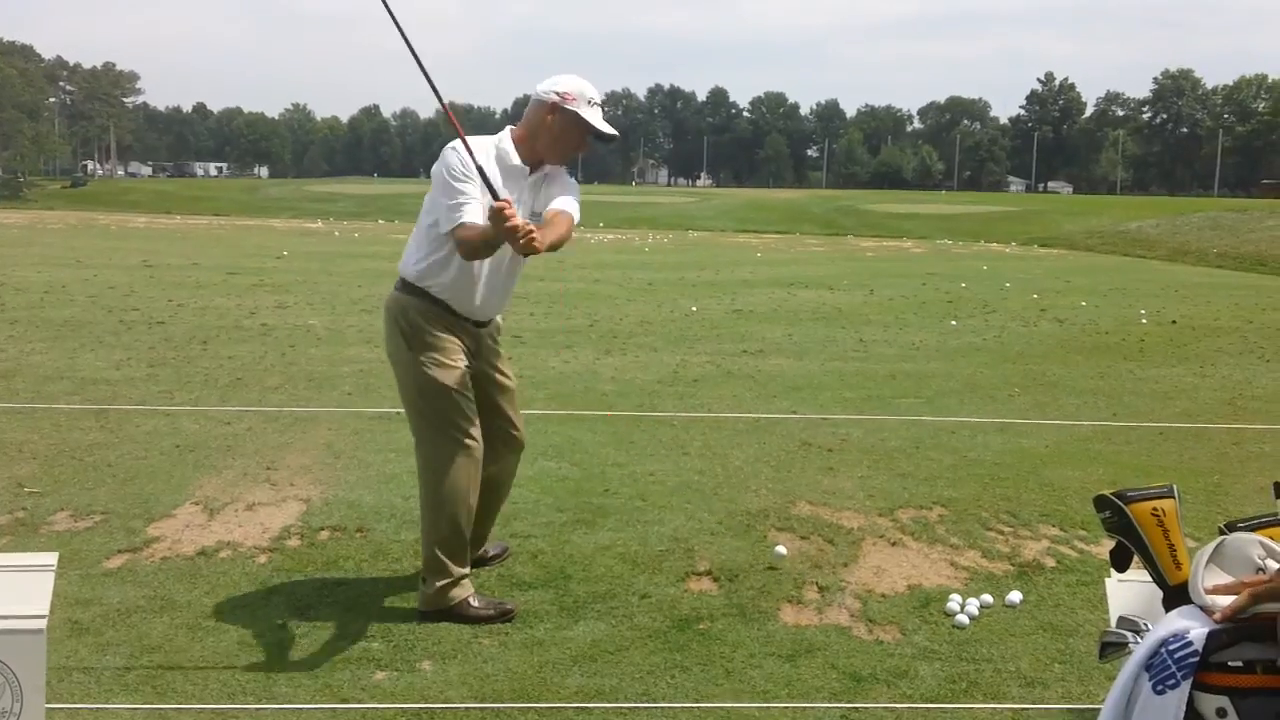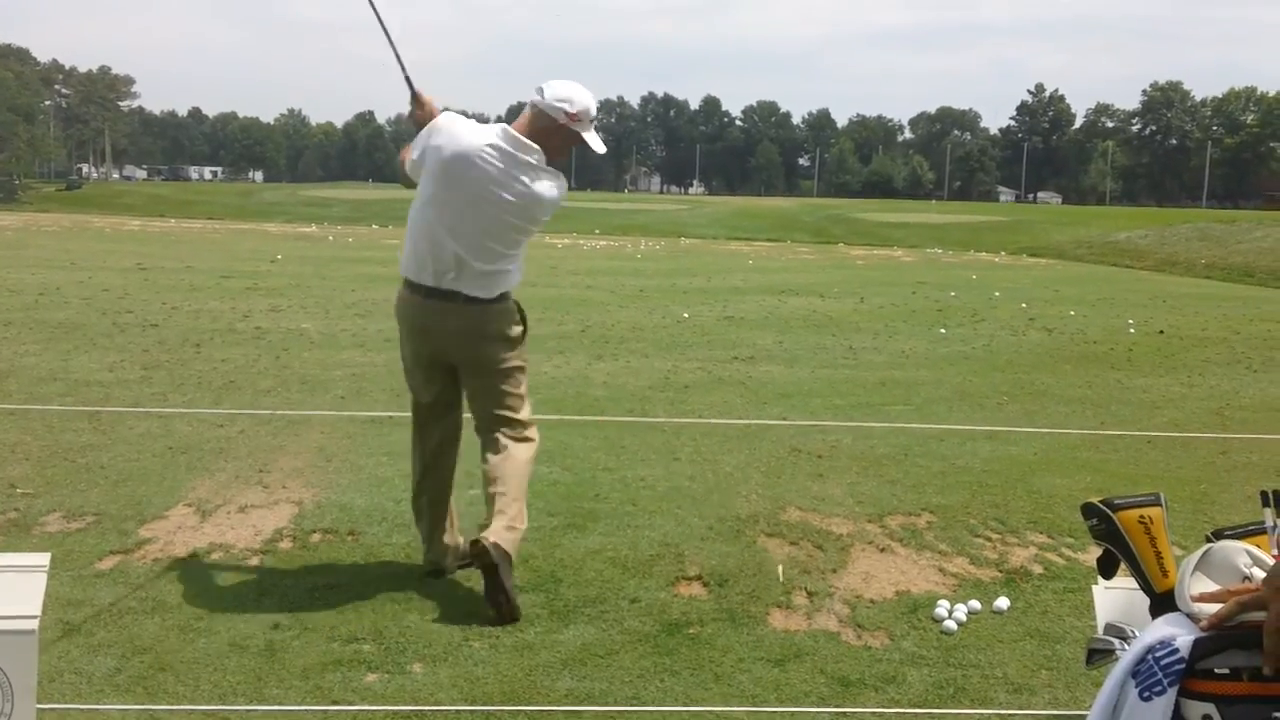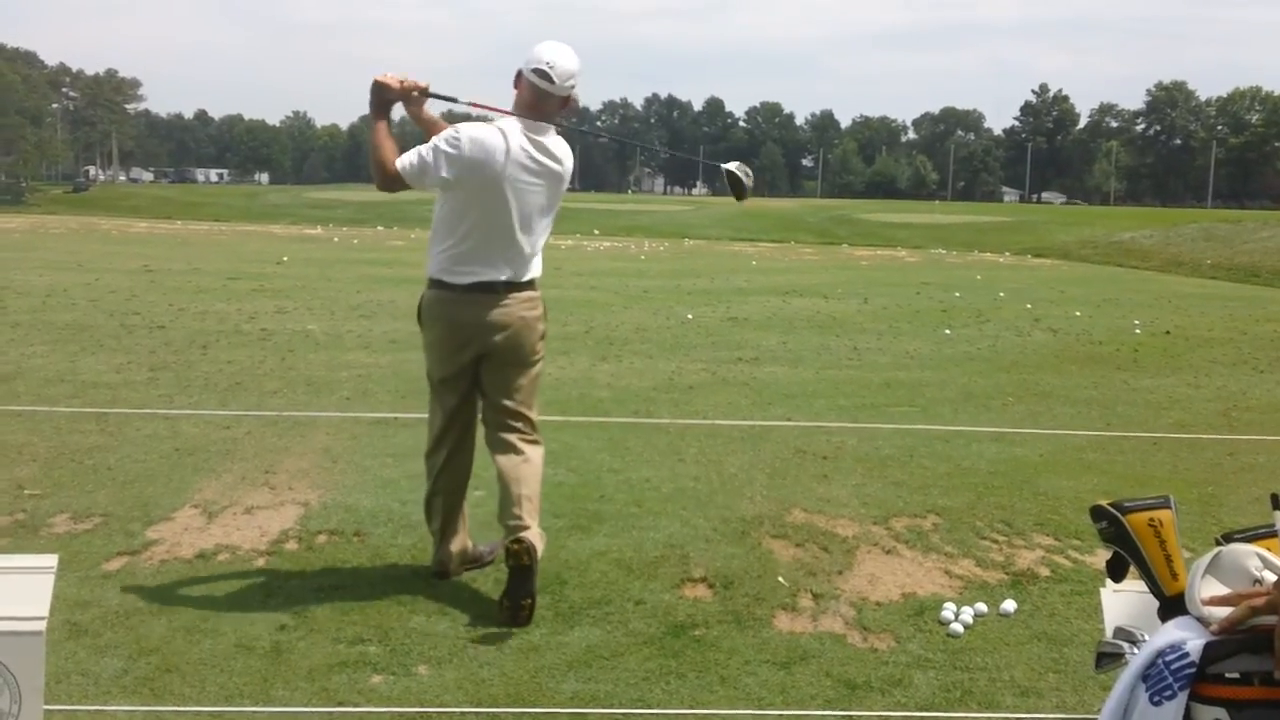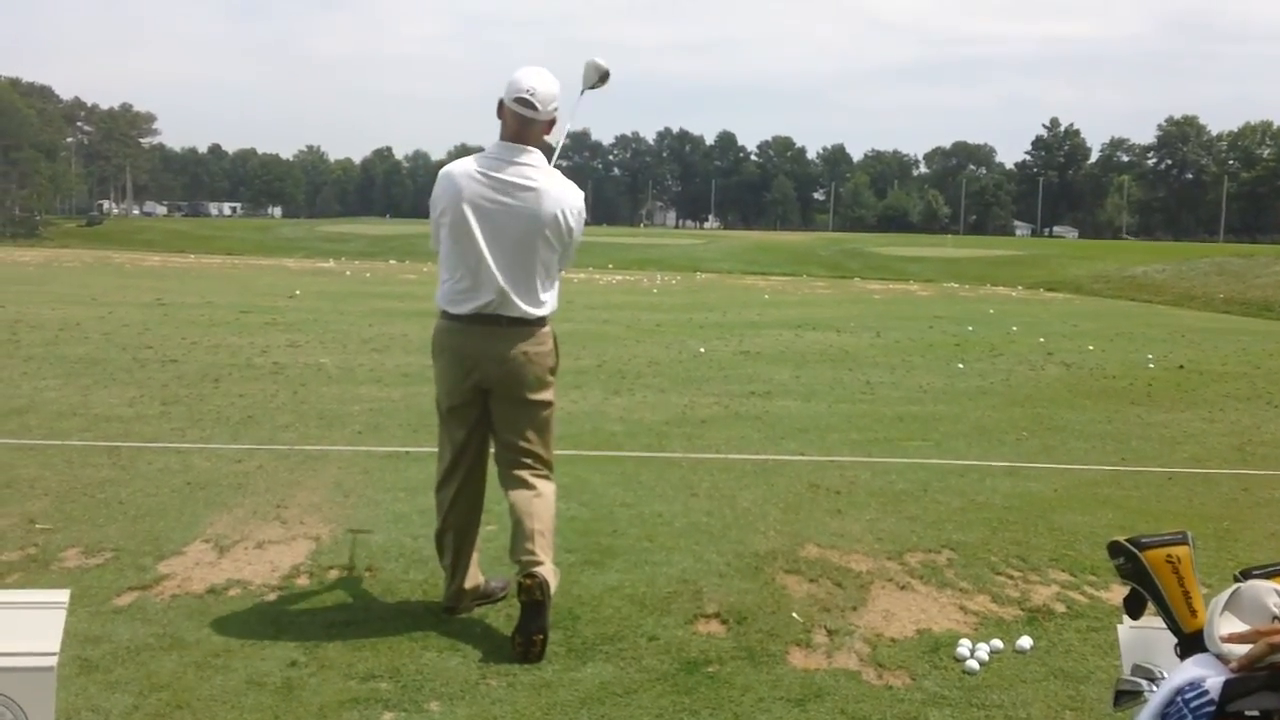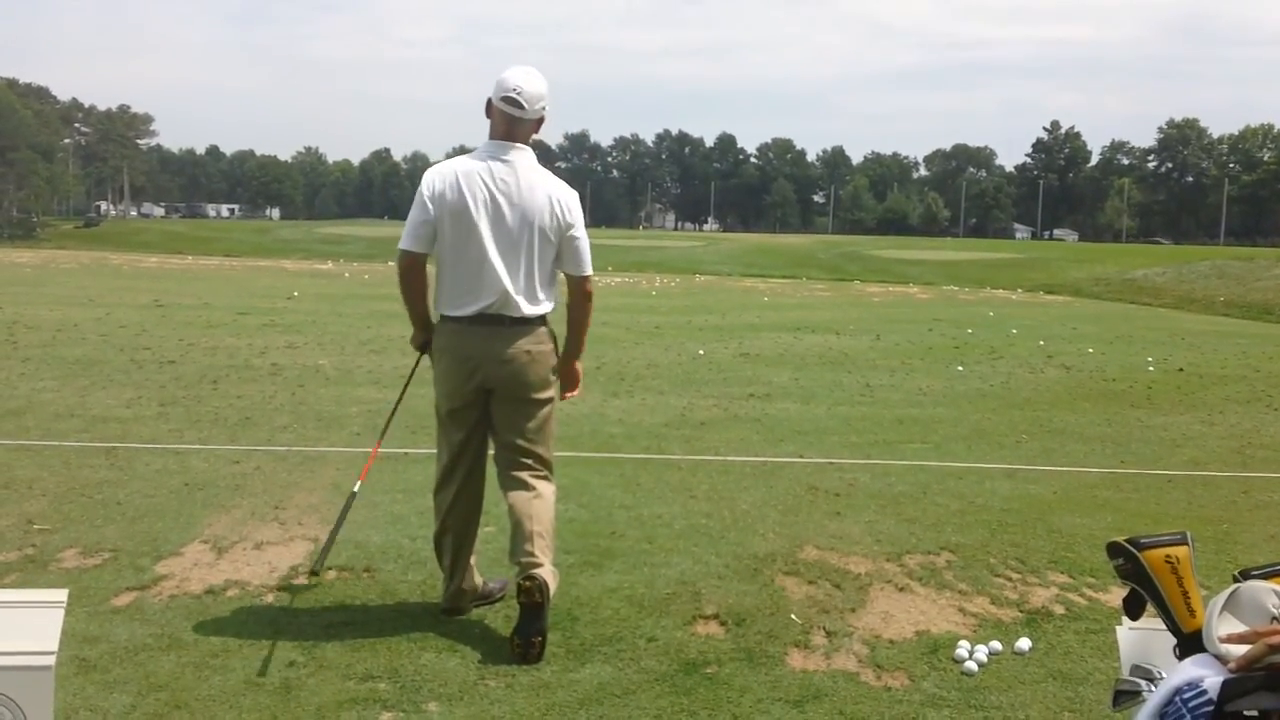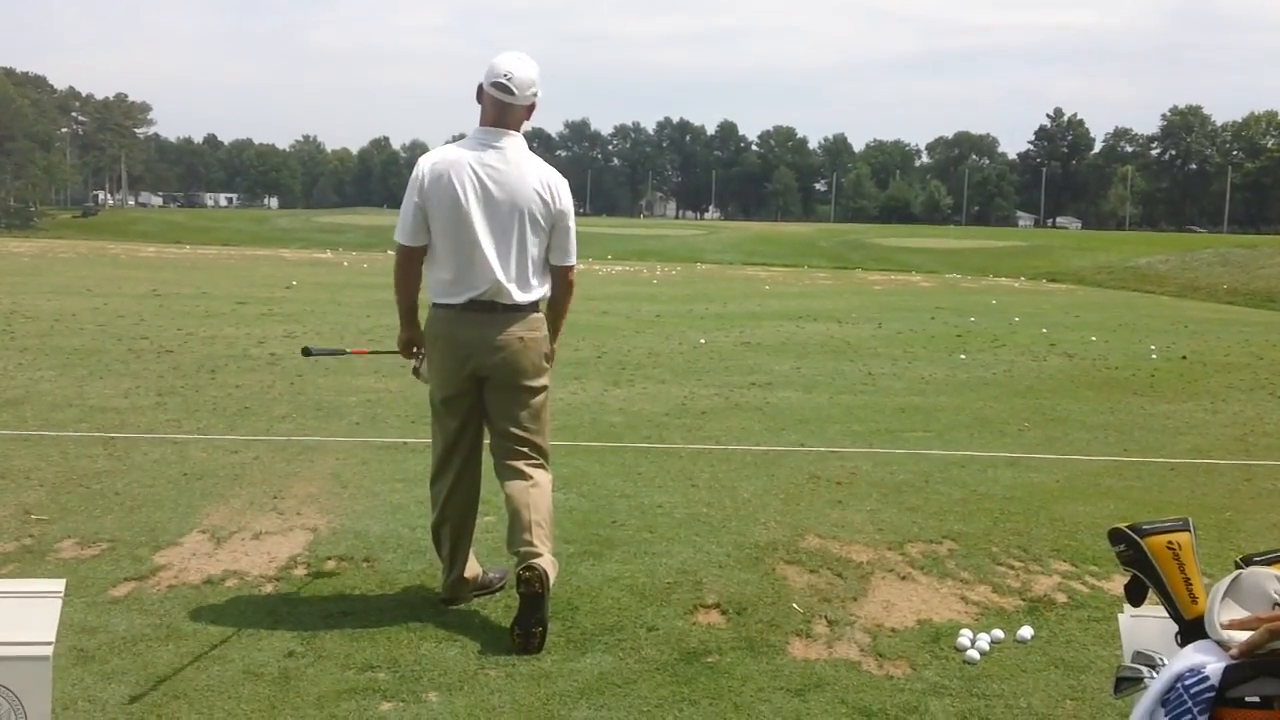
dt=0.7s
person 1, frame 1
left shoulder: (560, 184)
right shoulder: (464, 154)
left elbow: (559, 227)
right elbow: (466, 243)
left wrist: (536, 234)
right wrist: (498, 231)
left hip: (480, 326)
right hip: (424, 319)
left knee: (505, 441)
right knee: (455, 449)
left ankle: (467, 545)
right ankle: (444, 589)
person 1, frame 2
left shoulder: (447, 132)
right shoulder: (549, 190)
left elbow: (410, 169)
left wrist: (423, 115)
left hip: (416, 306)
right hip: (485, 319)
left knee: (433, 432)
right knee: (511, 433)
left ankle: (441, 545)
right ankle: (499, 543)
person 1, frame 3
left shoulder: (475, 141)
right shoulder: (561, 158)
left elbow: (387, 176)
left wrist: (382, 110)
right wrist: (421, 115)
left hip: (450, 305)
right hip: (517, 309)
left knee: (448, 432)
right knee: (515, 431)
left ankle: (450, 548)
right ankle: (523, 541)
person 1, frame 4
left shoulder: (452, 178)
right shoulder: (567, 196)
left hip: (458, 338)
right hip: (526, 343)
left knee: (458, 466)
right knee: (528, 467)
left ankle: (460, 584)
right ankle: (535, 577)
person 1, frame 5
left shoulder: (442, 179)
right shoulder: (558, 193)
left elbow: (410, 265)
right elbow: (581, 286)
left wrist: (422, 329)
right wrist: (573, 356)
left hip: (457, 341)
right hip: (527, 344)
left knee: (457, 470)
right knee: (528, 469)
left ankle: (460, 585)
right ankle: (536, 580)
person 1, frame 6
left shoulder: (433, 167)
right shoulder: (549, 180)
left elbow: (408, 257)
right elbow: (563, 274)
left wrist: (409, 327)
right wrist: (551, 335)
left hip: (451, 330)
right hip: (519, 332)
left knee: (453, 461)
right knee: (525, 459)
left ankle: (458, 576)
right ankle: (534, 566)
